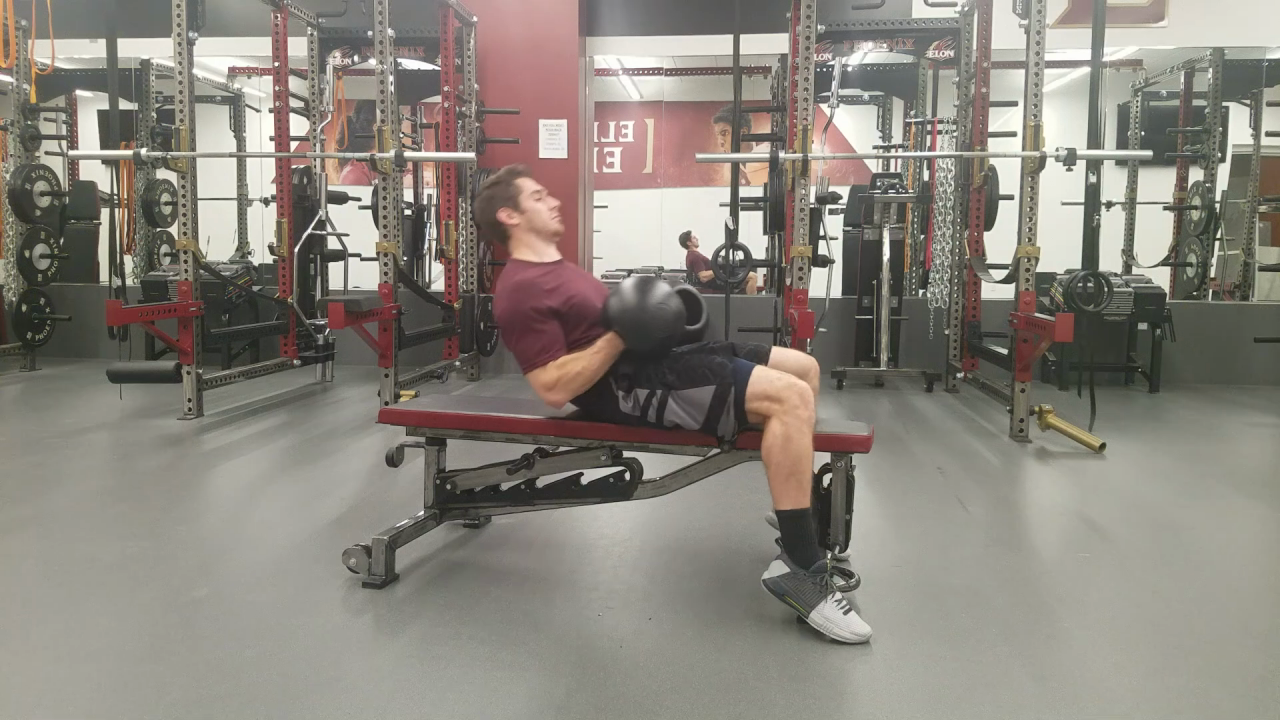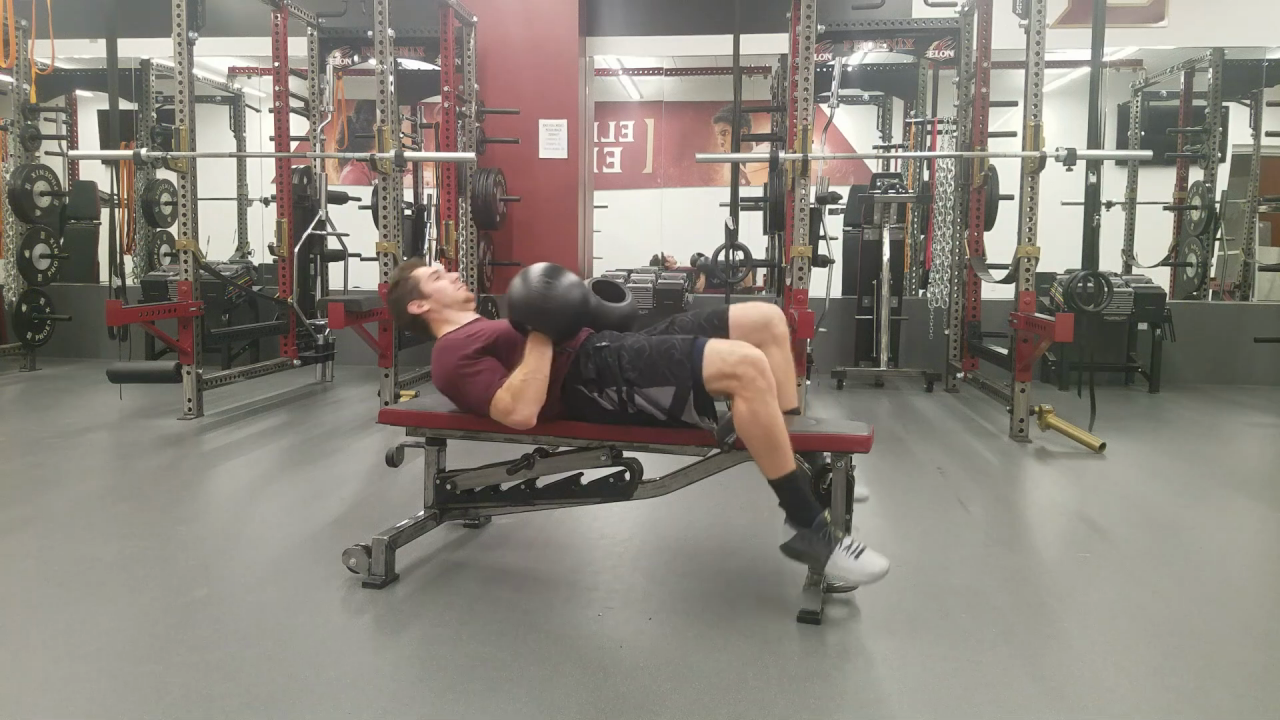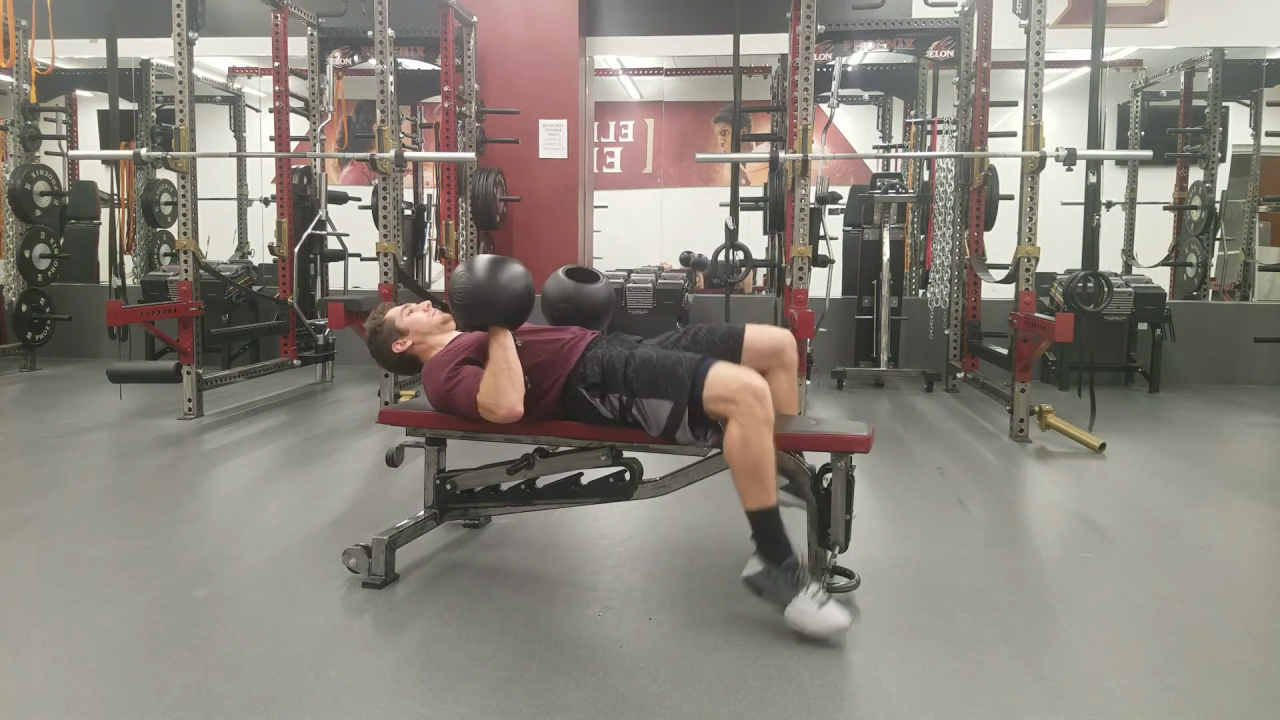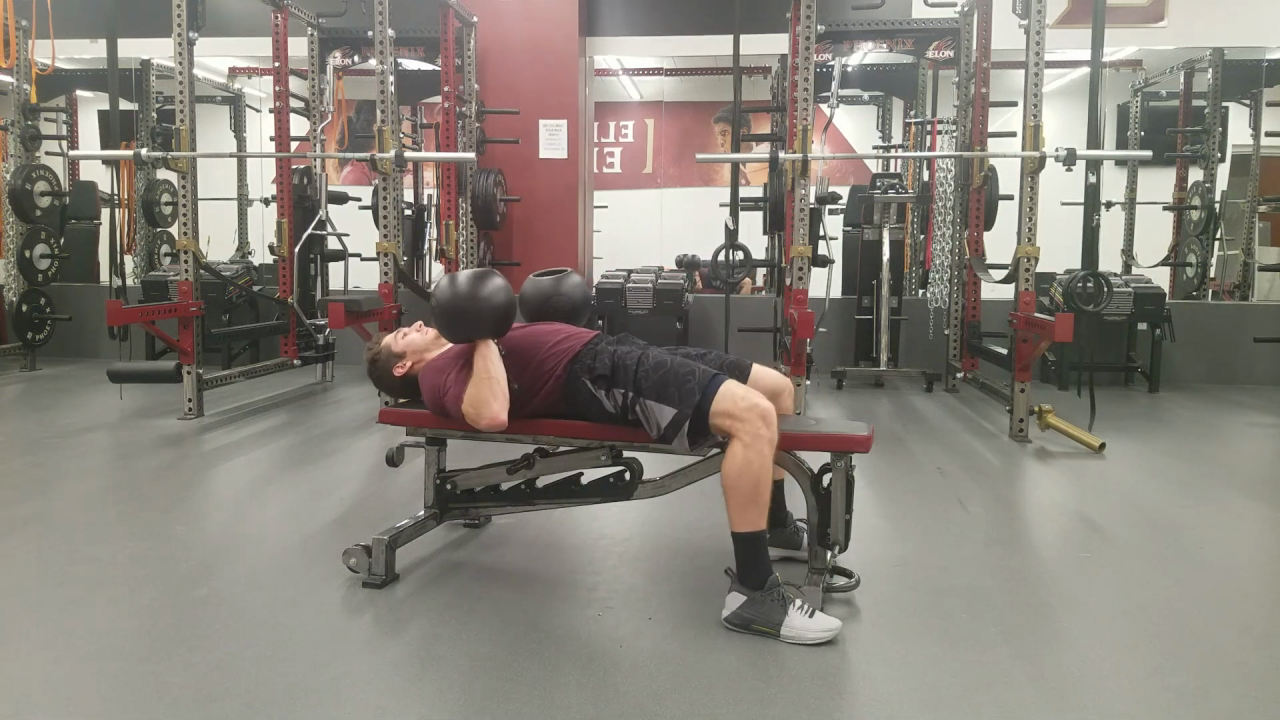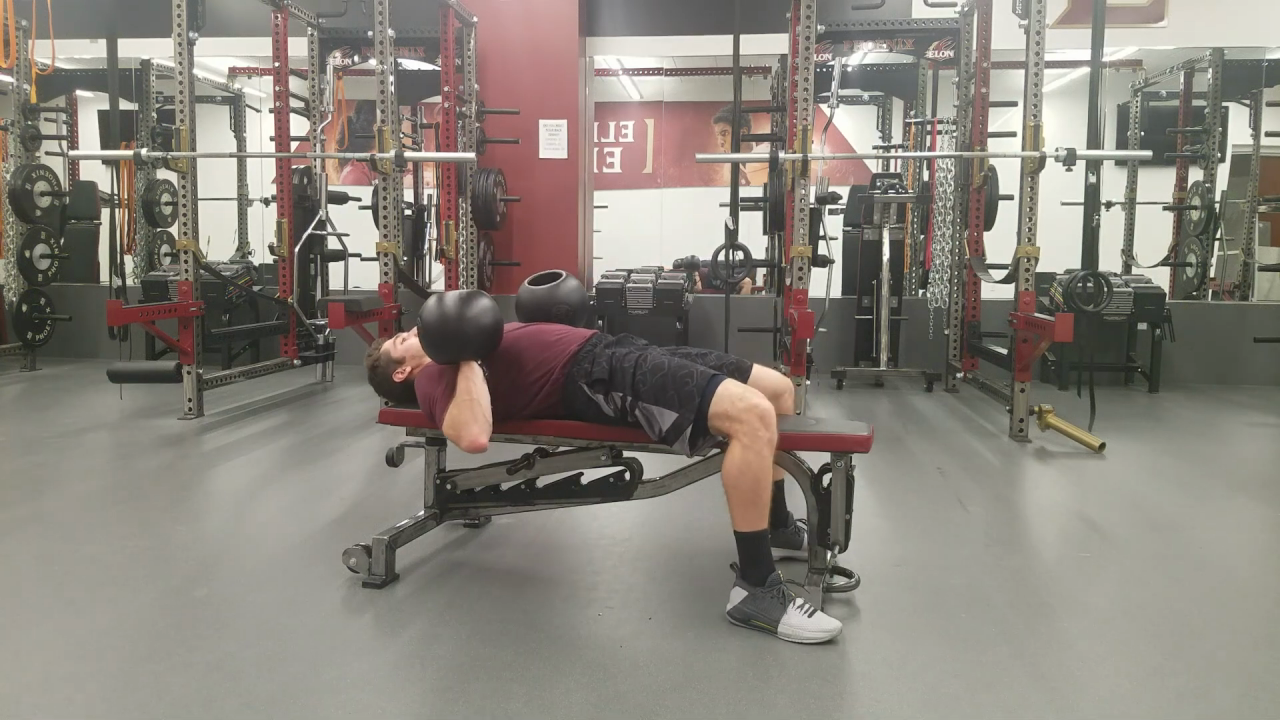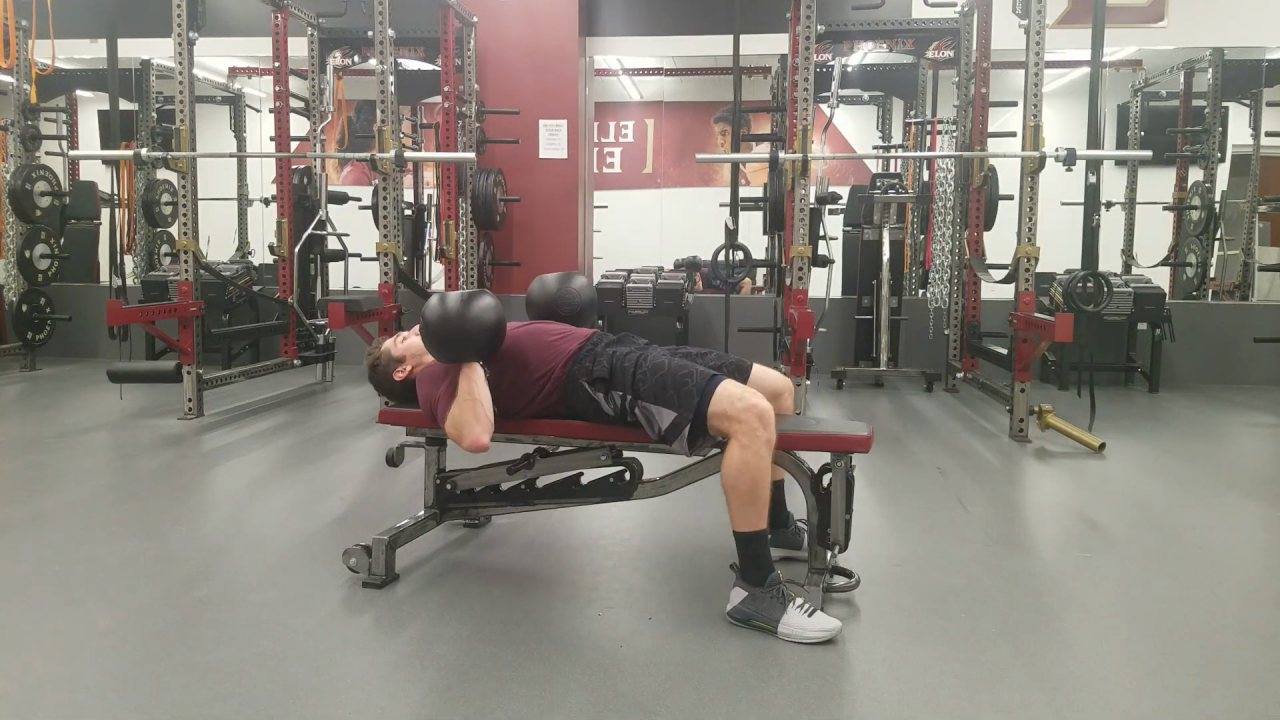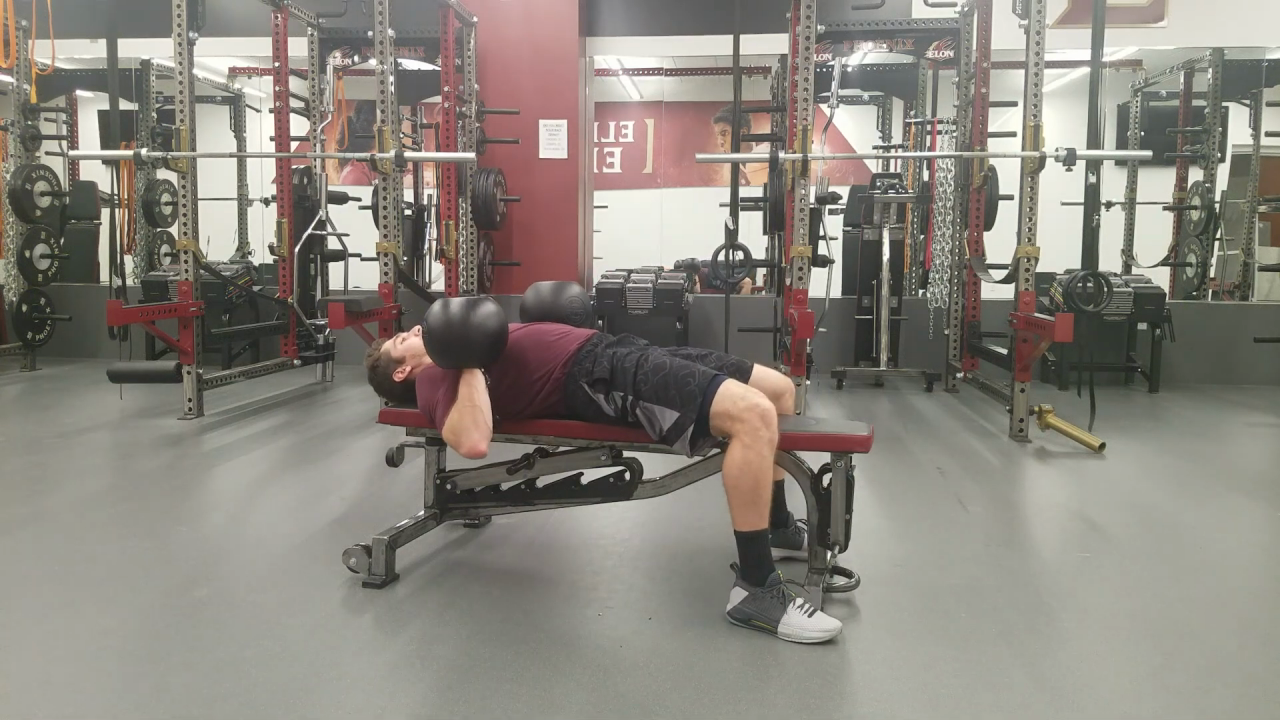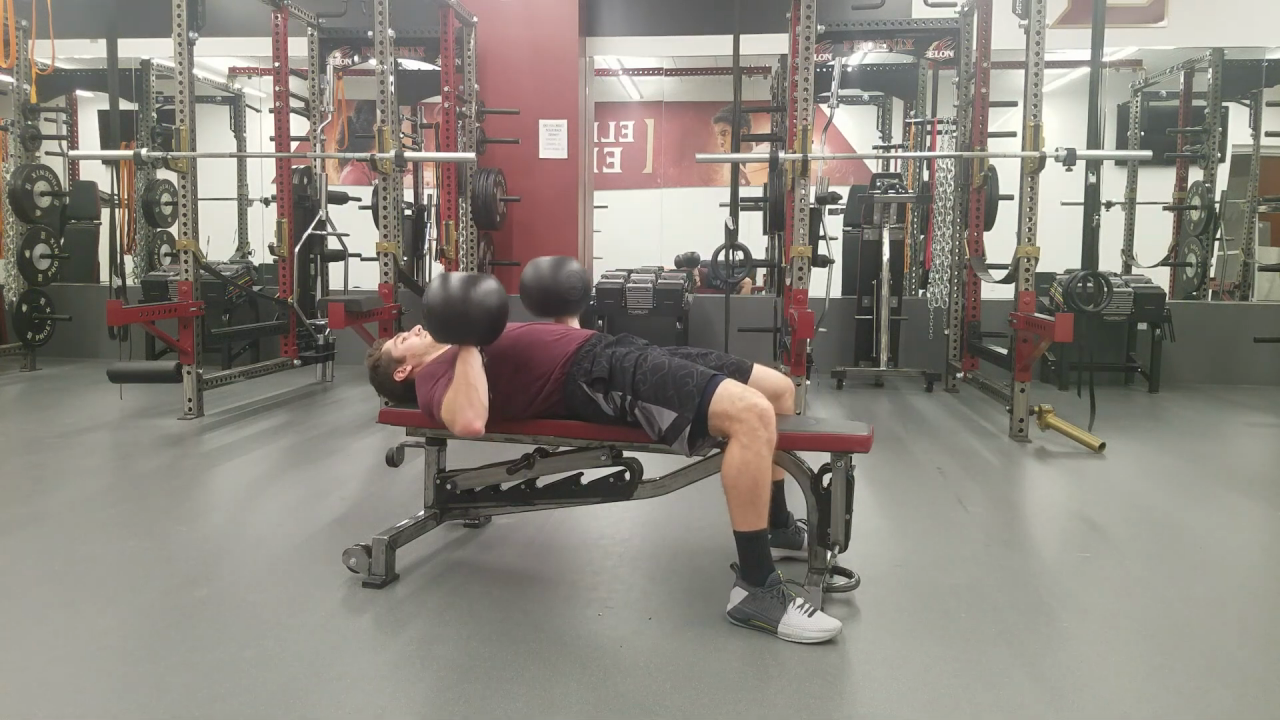
dt=0.4s
person 1, frame 1
left shoulder: (552, 267)
right shoulder: (520, 292)
right elbow: (555, 389)
right wrist: (621, 334)
left hip: (653, 354)
right hip: (631, 386)
left knee: (803, 370)
right knee: (789, 398)
left ankle: (794, 510)
right ankle: (800, 567)
person 1, frame 2
left shoulder: (479, 331)
right shoulder: (454, 358)
right elbow: (520, 413)
right wrist: (540, 334)
left hip: (617, 349)
right hip: (600, 381)
left knee: (768, 320)
right knee: (749, 367)
left ankle: (798, 471)
right ankle: (809, 528)
person 1, frame 3
left shoulder: (463, 344)
right shoulder: (443, 369)
right elbow: (507, 404)
right wrist: (498, 326)
left hip: (612, 350)
right hip: (597, 382)
left knee: (776, 344)
right knee: (748, 393)
right ankle: (775, 564)
person 1, frame 4
left shoulder: (467, 354)
right shoulder: (438, 375)
right elbow: (492, 415)
right wrist: (481, 335)
right hip: (600, 376)
left knee: (777, 388)
right knee: (753, 416)
left ankle: (777, 525)
right ankle: (753, 591)
person 1, frame 5
left shoulder: (455, 357)
right shoulder: (434, 378)
right elbow: (474, 437)
right wrist: (464, 355)
right hip: (599, 378)
left knee: (778, 389)
right knee: (754, 415)
left ankle: (779, 526)
right ankle: (756, 589)
person 1, frame 6
left shoulder: (458, 355)
right shoulder: (435, 377)
right elbow: (476, 436)
right wrist: (467, 354)
right hip: (599, 377)
left knee: (777, 389)
right knee: (751, 416)
left ankle: (779, 527)
right ankle: (756, 589)
person 1, frame 7
right shoulder: (436, 379)
right elbow: (474, 444)
right wrist: (468, 361)
right hip: (600, 378)
left knee: (779, 390)
right knee: (754, 415)
left ankle: (779, 527)
right ankle: (757, 589)
person 1, frame 8
left shoulder: (462, 358)
right shoulder: (435, 375)
right elbow: (469, 422)
right wrist: (465, 342)
right hip: (600, 378)
left knee: (778, 389)
right knee: (751, 415)
left ankle: (778, 526)
right ankle: (757, 589)
